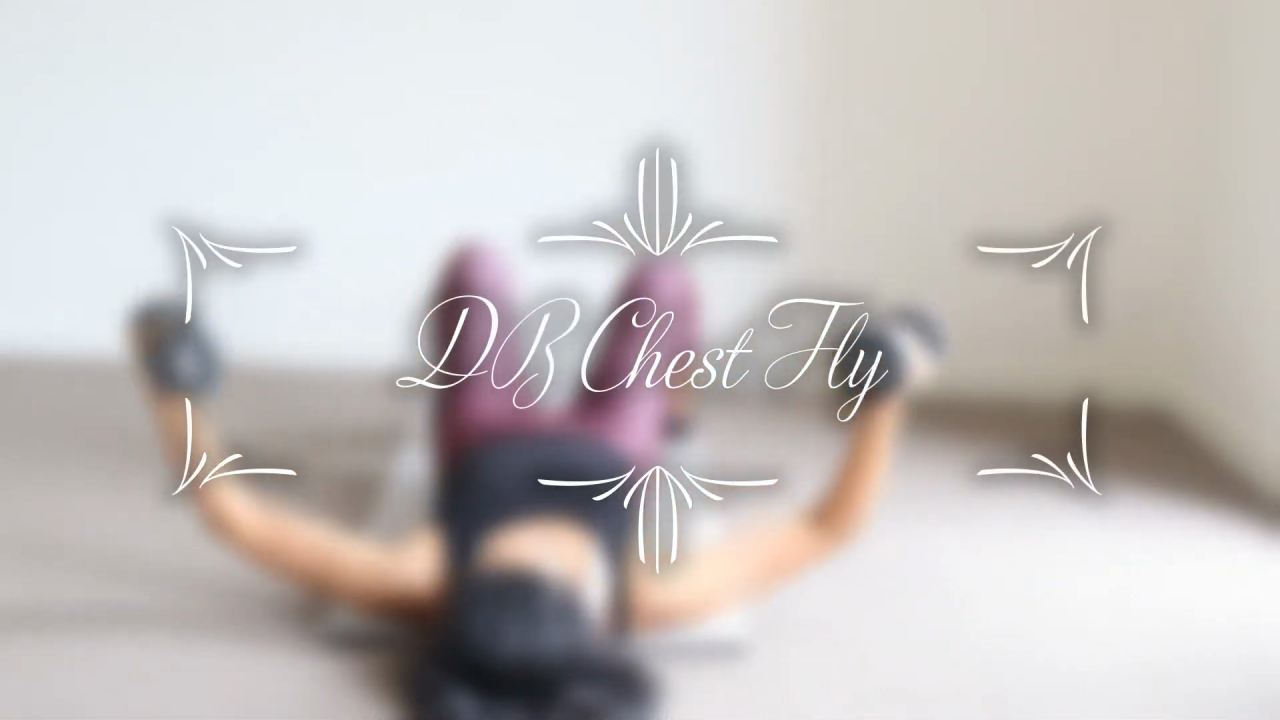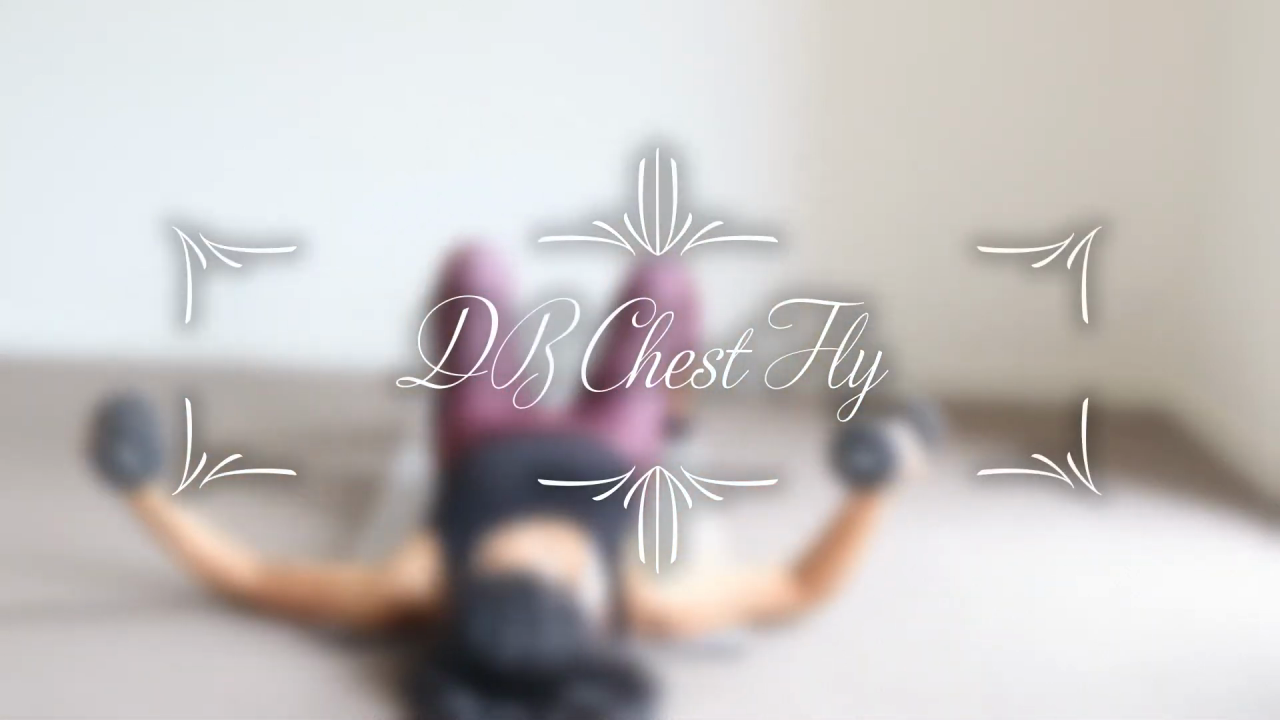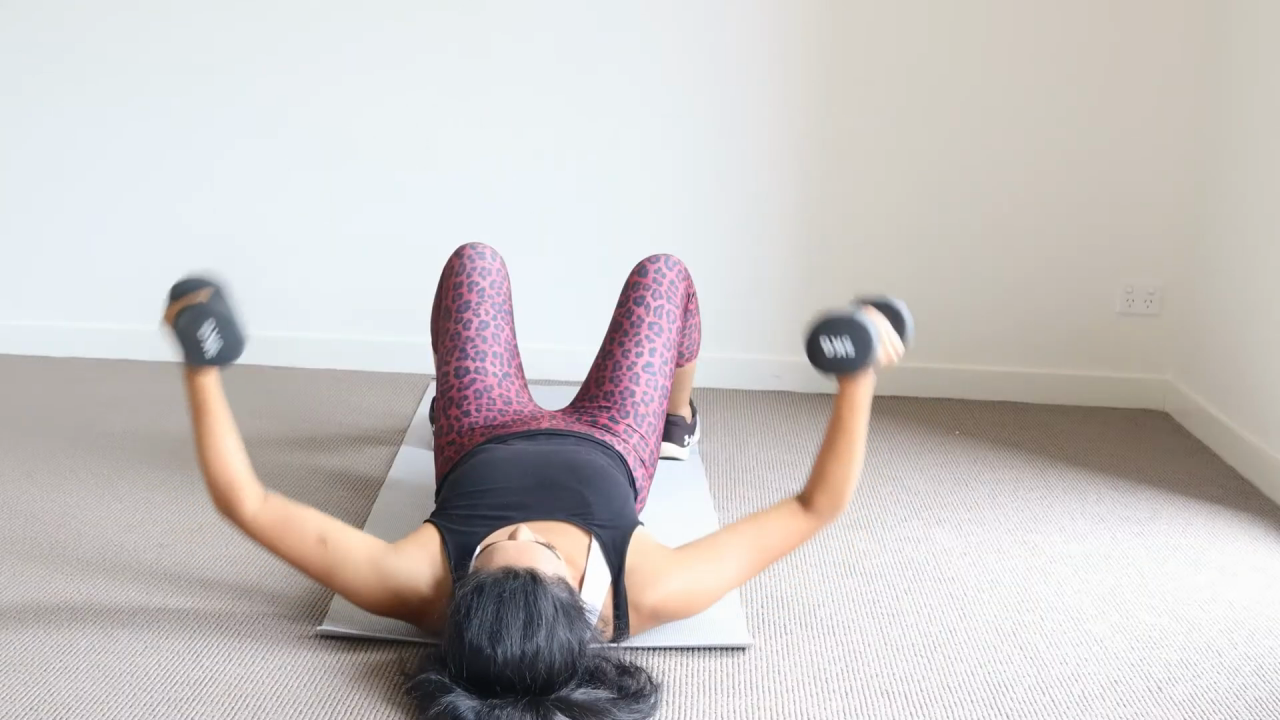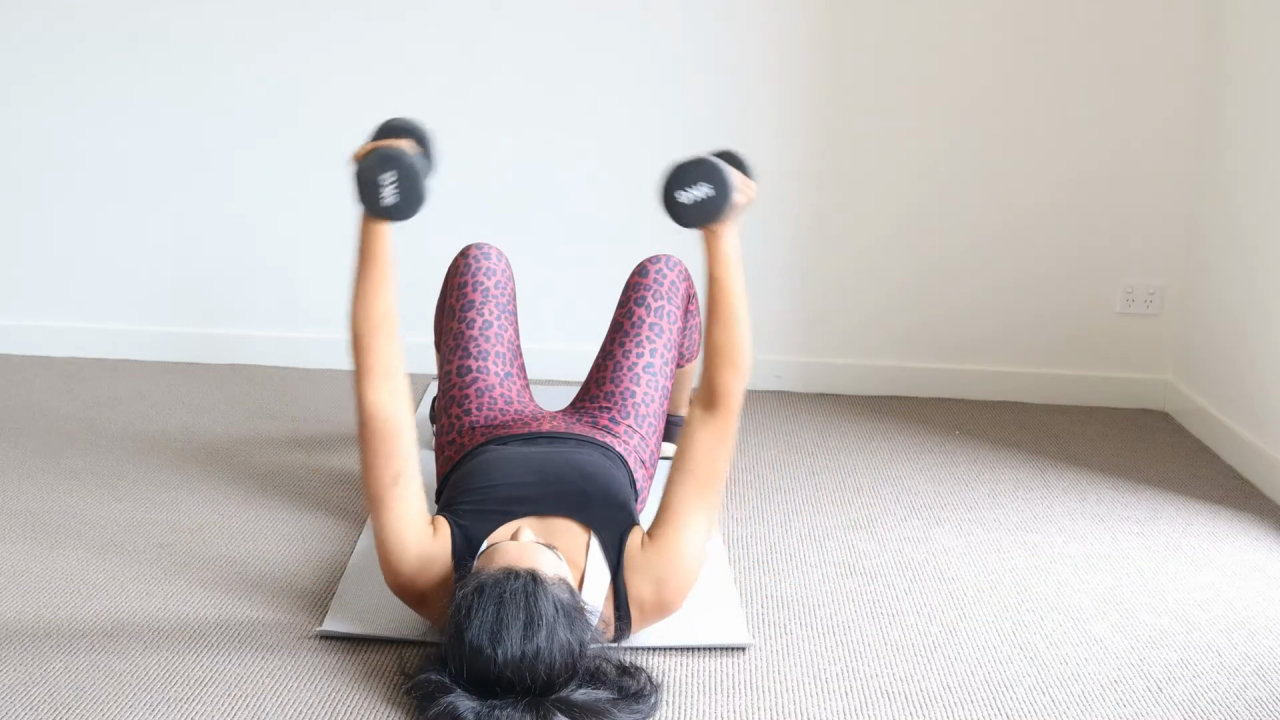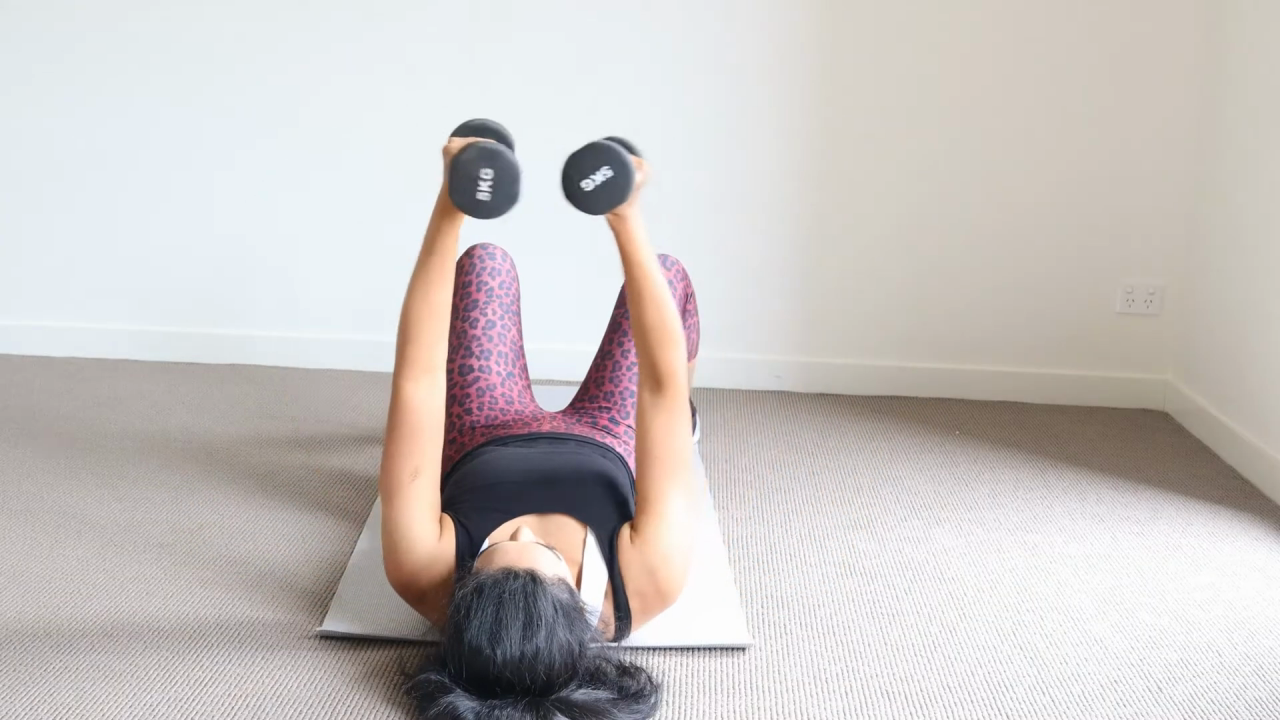
dt=0.4s
person 1, frame 1
left shoulder: (426, 584)
right shoulder: (647, 599)
left elbow: (254, 529)
right elbow: (826, 530)
left wrist: (179, 411)
right wrist: (882, 408)
left hip: (487, 449)
right hip: (609, 453)
left knee: (476, 262)
right knee: (662, 278)
right ankle: (672, 417)
person 1, frame 2
left shoulder: (422, 590)
right shoulder: (637, 604)
left elbow: (245, 575)
right elbow: (804, 585)
left wrist: (146, 496)
right wrist: (871, 488)
left hip: (488, 449)
right hip: (605, 452)
left knee: (474, 262)
right knee: (663, 277)
right ankle: (671, 419)
person 1, frame 3
left shoulder: (417, 584)
right shoulder: (644, 592)
left elbow: (249, 502)
right elbow: (810, 510)
left wrist: (204, 374)
right wrist: (857, 379)
left hip: (479, 449)
right hip: (605, 457)
left knee: (476, 261)
right knee: (662, 273)
right ankle: (675, 424)
person 1, frame 4
left shoulder: (427, 577)
right shoulder: (647, 589)
left elbow: (378, 391)
right elbow: (720, 405)
left wrist: (376, 221)
right wrist: (721, 236)
left hip: (484, 449)
right hip: (606, 455)
left knee: (481, 261)
right knee: (663, 273)
right ankle: (672, 427)
person 1, frame 5
left shoulder: (429, 576)
right shoulder: (643, 583)
left elbow: (417, 381)
right elbow: (660, 386)
left wrist: (448, 209)
right wrist: (624, 218)
left hip: (483, 447)
right hip: (603, 451)
left knee: (486, 261)
right knee: (665, 273)
right ankle: (683, 423)
